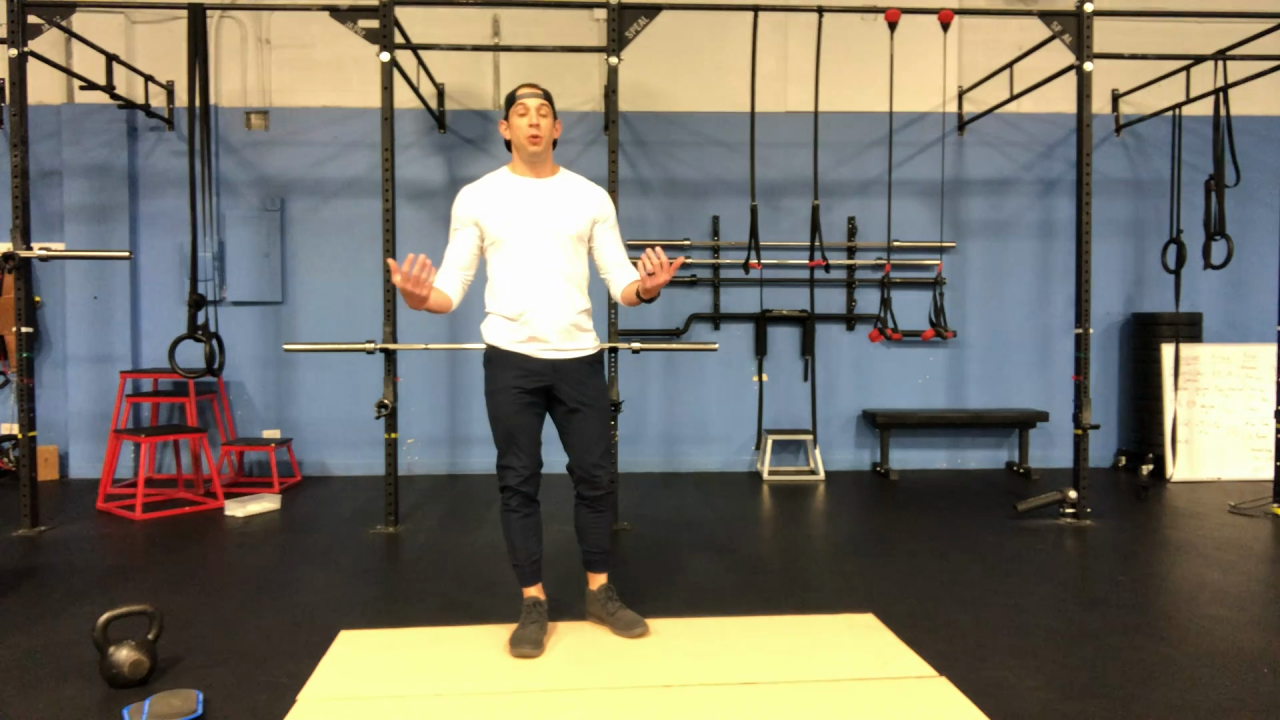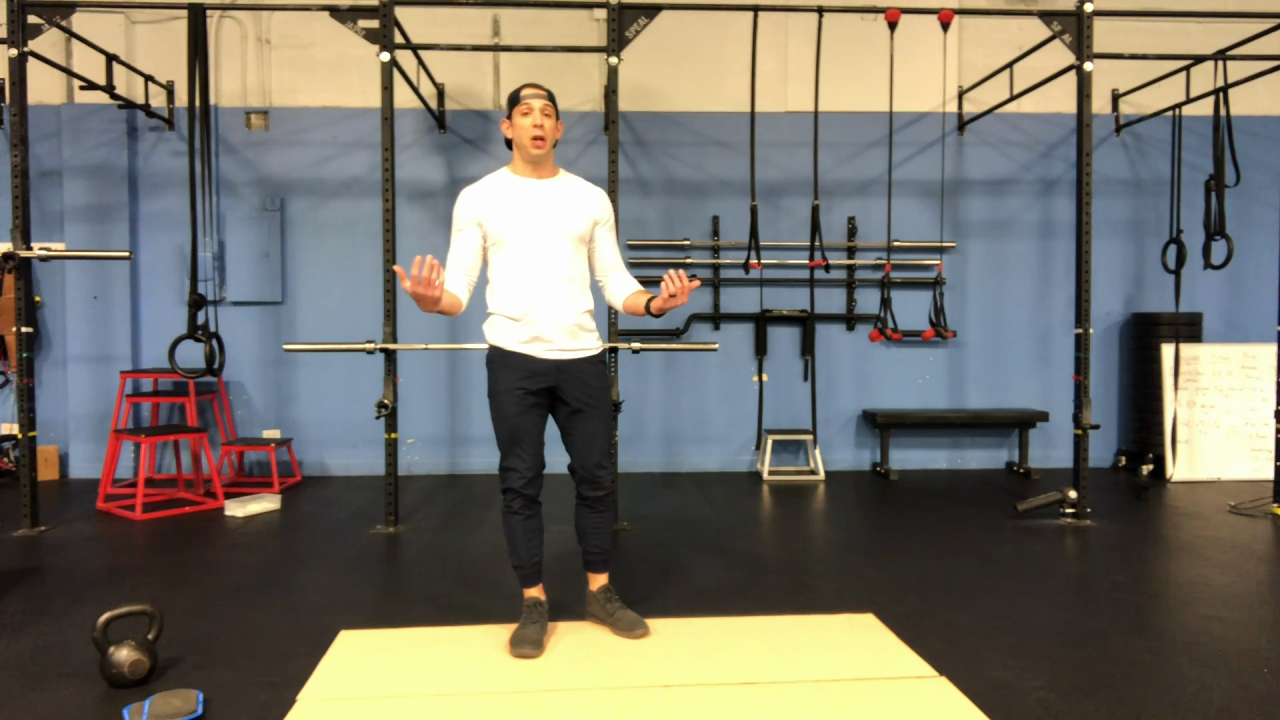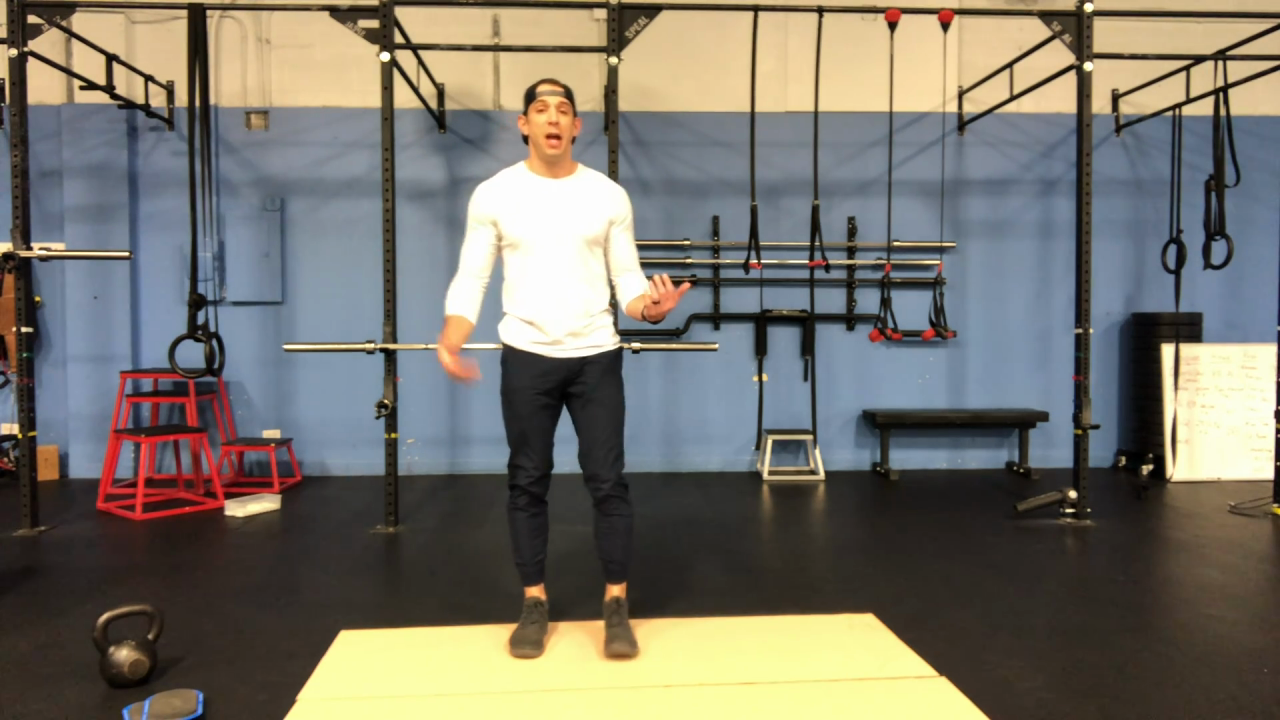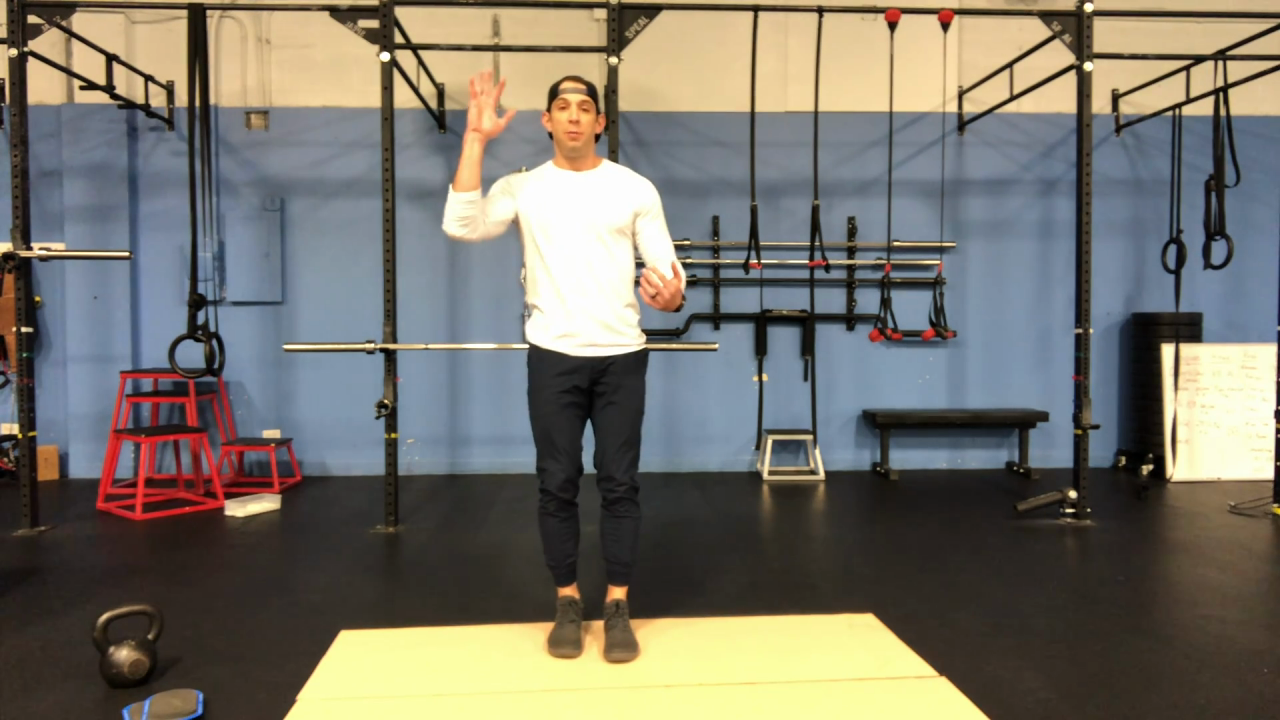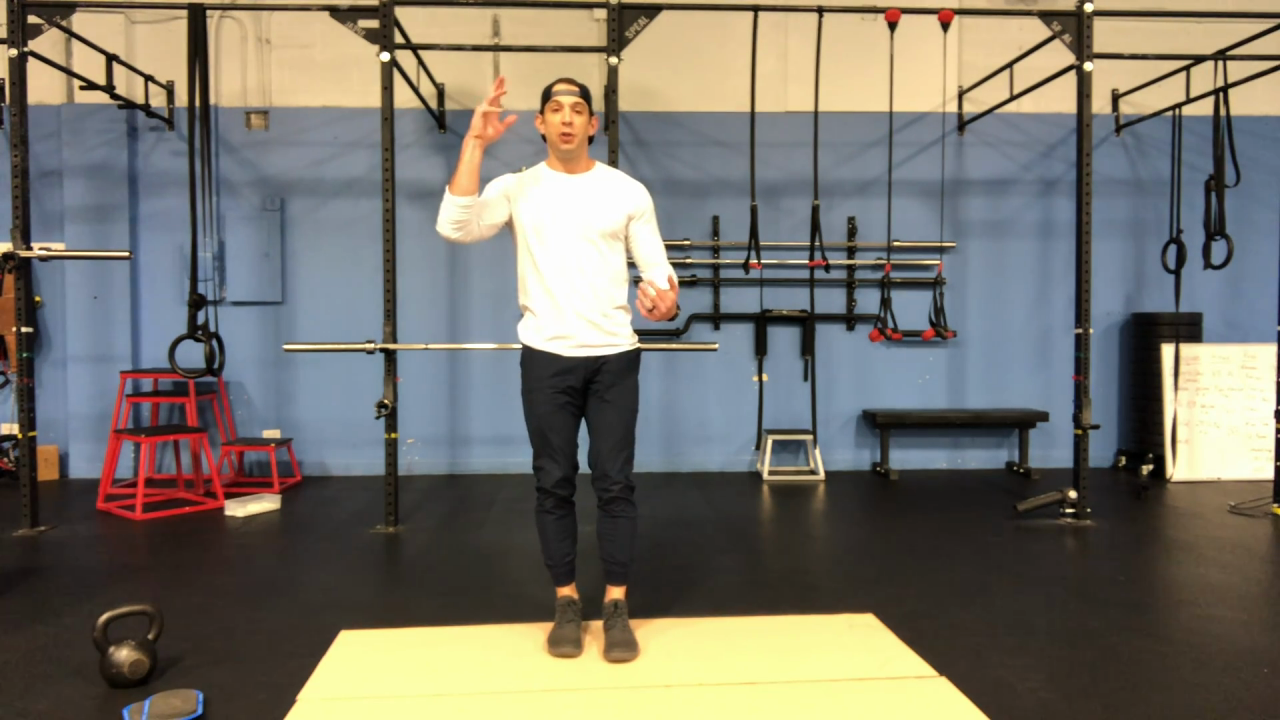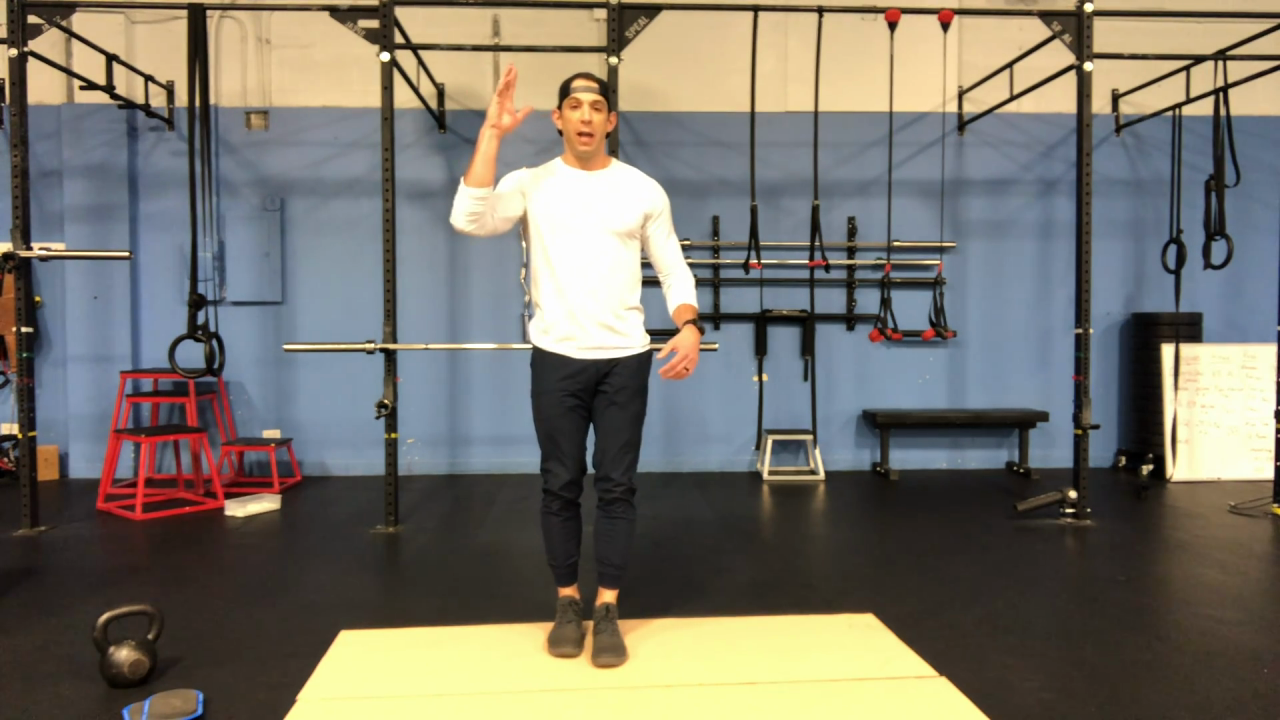
dt=0.7s
person 1, frame 1
left shoulder: (592, 196)
right shoulder: (476, 197)
left elbow: (618, 279)
right elbow: (453, 283)
left wrist: (648, 288)
right wrist: (421, 296)
left hip: (579, 358)
right hip: (511, 359)
left knee: (595, 477)
right knee: (518, 482)
left ankle: (599, 593)
right ankle: (533, 604)
person 1, frame 2
left shoulder: (591, 197)
right shoulder: (478, 197)
left elbow: (613, 280)
right elbow: (460, 288)
left wrist: (655, 303)
right wrist: (433, 299)
left hip: (582, 358)
right hip: (514, 359)
left knee: (595, 479)
right knee: (520, 483)
left ankle: (600, 593)
right ankle: (534, 604)
person 1, frame 3
left shoulder: (608, 195)
right shoulder: (493, 194)
left elbow: (626, 279)
right elbow: (471, 279)
left wrist: (653, 308)
right wrist: (451, 340)
left hip: (596, 357)
right hip: (526, 358)
left knee: (606, 480)
right knee: (527, 482)
left ankle: (615, 605)
right ankle: (534, 603)
person 1, frame 4
left shoulder: (635, 188)
right shoulder: (522, 188)
left elbow: (665, 262)
right elbow: (461, 225)
left wrist: (673, 294)
right wrist: (475, 138)
left hip: (621, 356)
right hip: (553, 357)
left knee: (619, 483)
right knee: (557, 484)
left ankle: (617, 607)
right ankle: (567, 604)
person 1, frame 5
left shoulder: (628, 190)
right shoulder: (516, 188)
left elbow: (656, 267)
right elbow: (456, 227)
left wrist: (666, 299)
right wrist: (475, 143)
left hip: (614, 357)
right hip: (546, 358)
left knee: (614, 482)
right knee: (554, 483)
left ankle: (616, 607)
right ankle: (567, 604)
person 1, frame 6
left shoulder: (643, 190)
right shoulder: (530, 184)
left elbow: (674, 271)
right elbow: (468, 220)
left wrist: (688, 327)
right wrist: (491, 133)
left hip: (624, 360)
right hip: (556, 360)
left knee: (616, 486)
right knee: (560, 485)
left ankle: (607, 612)
right ankle: (568, 605)
